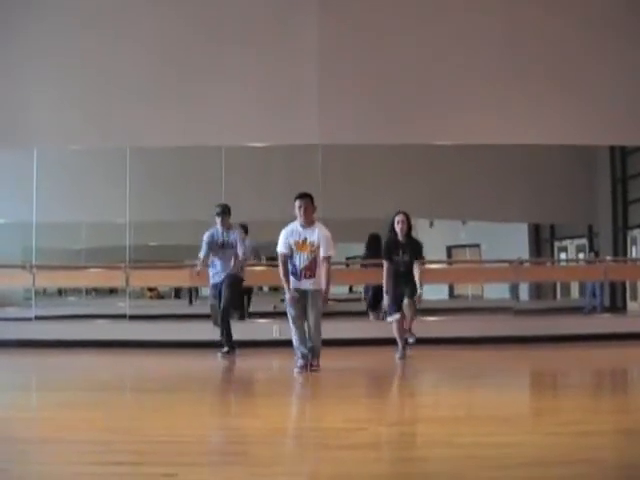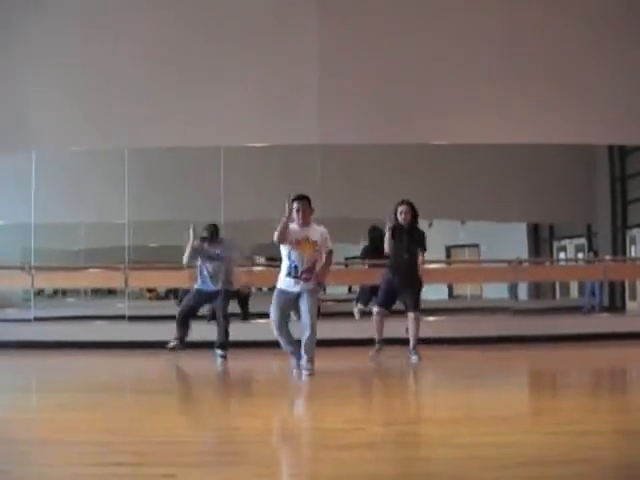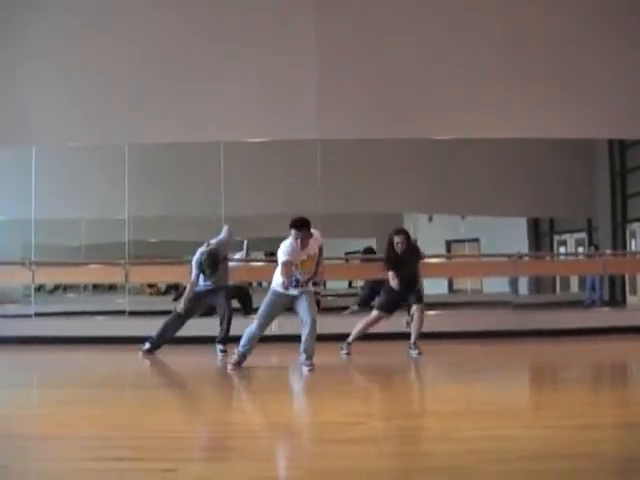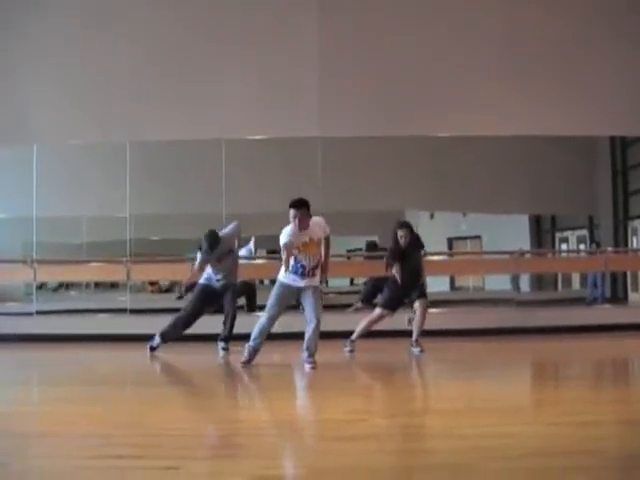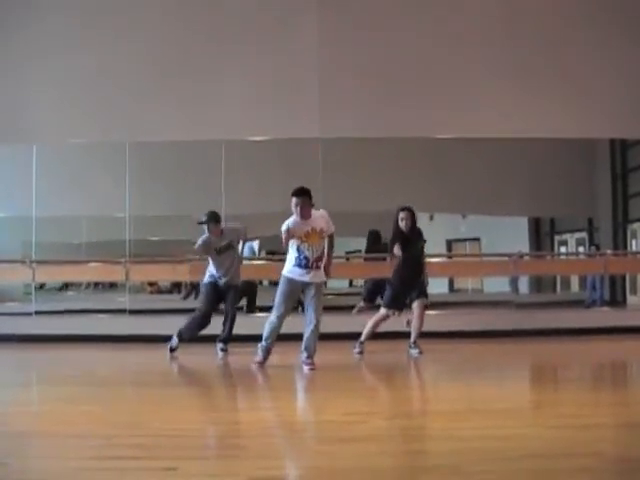
dt=0.4s
person 1, frame 1
left shoulder: (323, 233)
right shoulder: (288, 232)
left elbow: (326, 263)
right elbow: (282, 262)
left wrist: (326, 290)
right wrist: (288, 290)
left hip: (314, 285)
right hip: (294, 285)
left knee: (314, 322)
right knee: (296, 322)
left ankle: (314, 356)
right ankle: (303, 358)
person 1, frame 2
left shoulder: (321, 232)
right shoulder: (288, 230)
left elbow: (329, 253)
right elbow: (278, 239)
left wrist: (324, 271)
right wrist: (287, 216)
left hip: (309, 287)
right hip: (285, 286)
left knee: (308, 323)
right knee: (277, 322)
left ankle: (307, 361)
right ankle: (295, 355)
person 1, frame 3
left shoulder: (316, 236)
right shoulder: (286, 248)
right elbow: (285, 265)
left wrist: (317, 268)
right wrist: (285, 276)
left hip: (304, 290)
right hip: (280, 289)
left knee: (310, 320)
right knee: (259, 322)
left ankle: (306, 358)
right ankle: (240, 354)
person 1, frame 4
left shoulder: (320, 223)
right shoulder: (288, 233)
left elbow: (326, 238)
right elbow: (286, 248)
left wrist: (326, 261)
right wrist: (286, 256)
left hip: (311, 283)
right hip: (287, 281)
left knee: (315, 319)
right knee: (269, 316)
left ankle: (309, 355)
right ankle: (251, 350)
person 1, frame 5
left shoulder: (323, 216)
right shoulder: (290, 224)
left elbow: (330, 236)
right elbow: (286, 235)
left wrist: (328, 262)
right wrist: (286, 238)
left hip: (316, 278)
right hip: (292, 276)
left knee: (314, 319)
right knee: (278, 314)
left ankle: (307, 356)
right ankle: (264, 350)
person 2, frame 1
left shoulder: (415, 244)
right shoulder: (389, 244)
left elbow: (417, 267)
right elbow: (386, 269)
left wrist: (419, 288)
right wrist: (385, 293)
left hip: (410, 282)
right hip: (394, 284)
left knee: (408, 304)
right knee: (396, 317)
left ankle: (408, 329)
right ankle: (401, 347)
person 2, frame 2
left shoulder: (418, 234)
right shoulder: (393, 230)
left elbow: (420, 256)
right elbow: (388, 251)
left wrist: (420, 267)
right wrist: (388, 231)
left hip: (410, 278)
right hip: (391, 276)
left knee: (414, 314)
right knee: (378, 311)
left ankle: (413, 349)
right ankle: (379, 343)
person 2, frame 3
left shoulder: (414, 251)
right shoulder: (390, 257)
right elbow: (392, 279)
left wrist: (419, 283)
right wrist: (393, 281)
left hip: (412, 287)
right hip: (393, 289)
left knee: (418, 309)
right knee: (375, 316)
left ankle: (413, 344)
right ankle: (348, 342)
person 2, frame 4
left shoulder: (417, 242)
right shoulder: (395, 250)
right elbow: (394, 268)
left wrist: (422, 277)
right wrist: (395, 270)
left hip: (415, 282)
right hip: (396, 284)
left knee: (421, 305)
right knee: (379, 313)
left ankle: (414, 341)
right ankle: (352, 340)
person 2, frame 5
left shoulder: (418, 233)
right shoulder: (397, 238)
right elbow: (396, 252)
left wrist: (424, 274)
right wrist: (397, 252)
left hip: (416, 279)
right hip: (399, 280)
left knee: (419, 306)
right knee: (384, 313)
left ankle: (413, 343)
right ankle: (361, 341)
person 3, frame 1
left shoulder: (237, 233)
right shoulder: (210, 234)
left elbow: (241, 257)
right elbow: (204, 256)
left wrist: (236, 266)
right wrist: (201, 265)
left hip: (232, 274)
right hip: (216, 276)
right knee: (215, 309)
right ankle: (228, 344)
person 3, frame 2
left shoulder: (227, 246)
right shoulder: (197, 246)
right elbow: (186, 262)
right wrist: (192, 241)
left hip: (222, 287)
right hip: (202, 286)
left knee: (222, 315)
right knee: (183, 313)
left ankle: (221, 347)
right ankle: (180, 339)
person 3, frame 3
left shoulder: (223, 243)
right shoulder: (198, 258)
left elbow: (227, 228)
right elbow: (193, 281)
right wrist: (184, 301)
left hip: (219, 286)
right hip: (200, 288)
left knee: (227, 312)
right knee: (179, 314)
left ankle: (221, 343)
right ankle: (154, 343)
person 3, frame 4
left shoulder: (229, 235)
right shoulder: (204, 250)
left elbow: (237, 225)
right elbow: (197, 270)
left wrist: (237, 245)
right wrist: (185, 282)
left hip: (228, 282)
right hip: (208, 283)
left knee: (231, 310)
right knee: (190, 311)
left ankle: (224, 341)
right ankle: (162, 337)
person 3, frame 5
left shoulder: (234, 232)
right shoulder: (205, 240)
left elbow: (244, 238)
right elbow: (195, 251)
left wrist: (240, 256)
left hip: (231, 281)
right hip: (212, 280)
left knee: (230, 312)
right knee: (204, 311)
left ankle: (223, 342)
right ankle: (179, 336)
